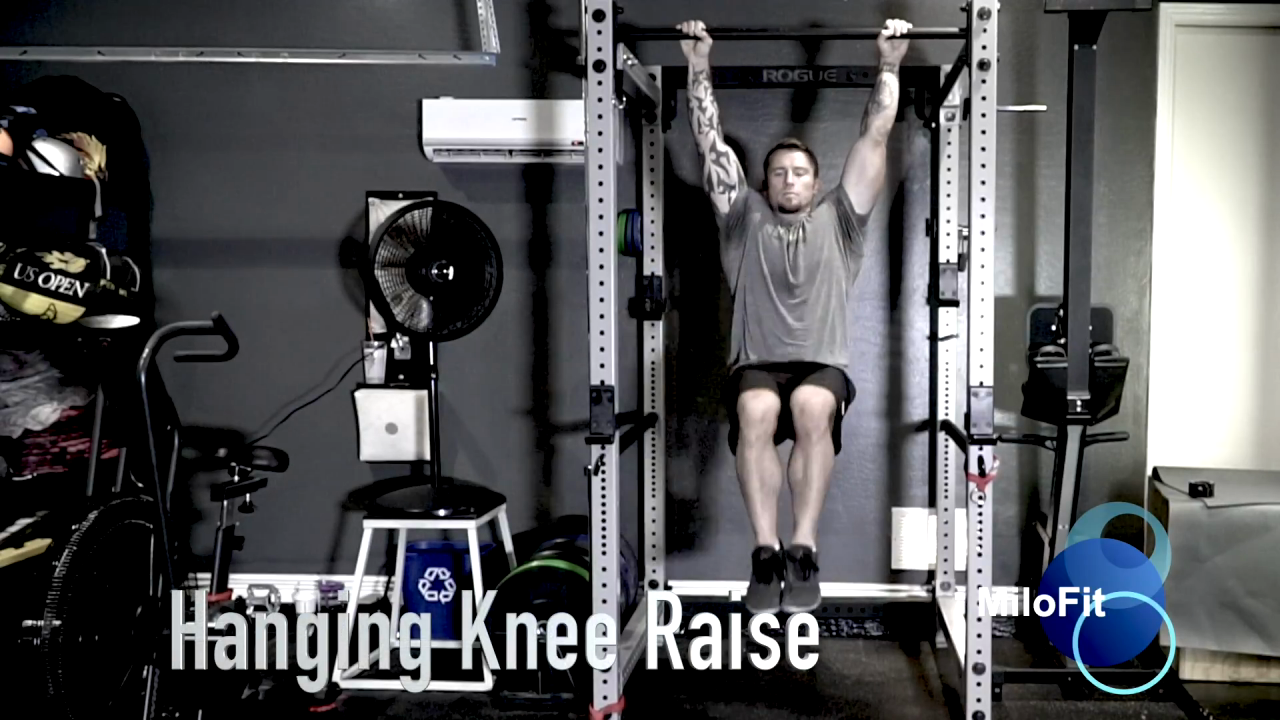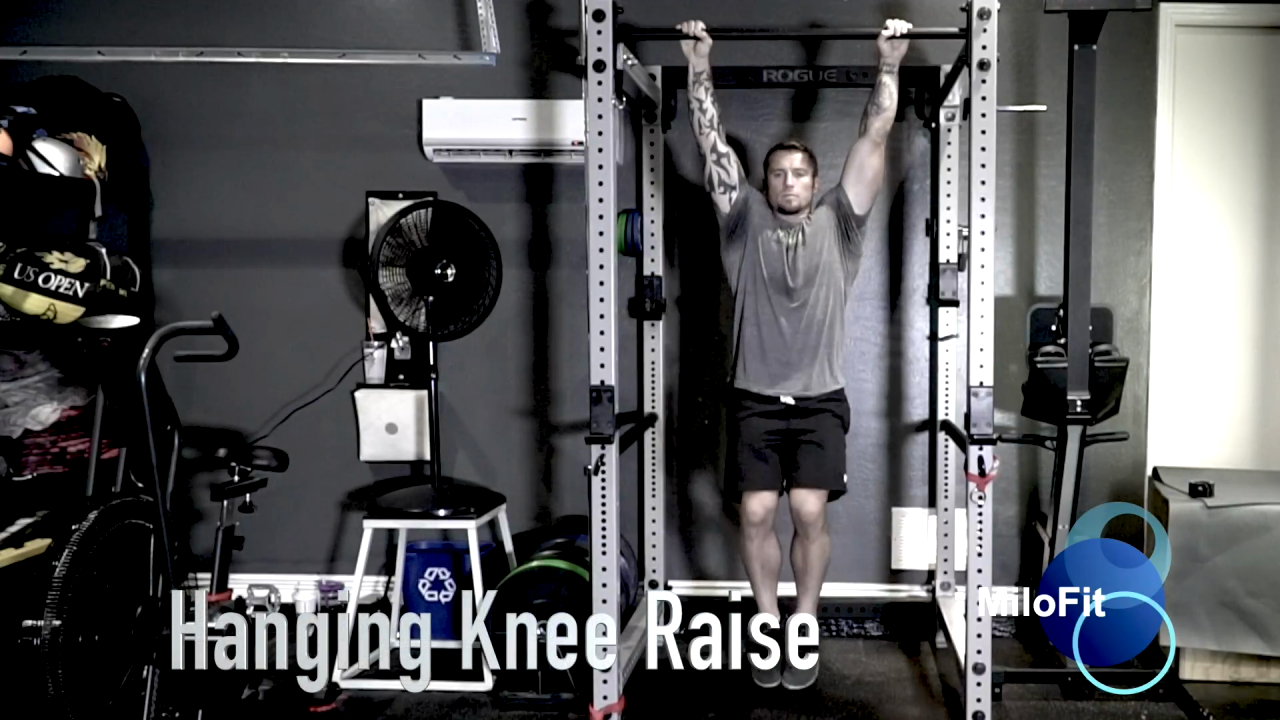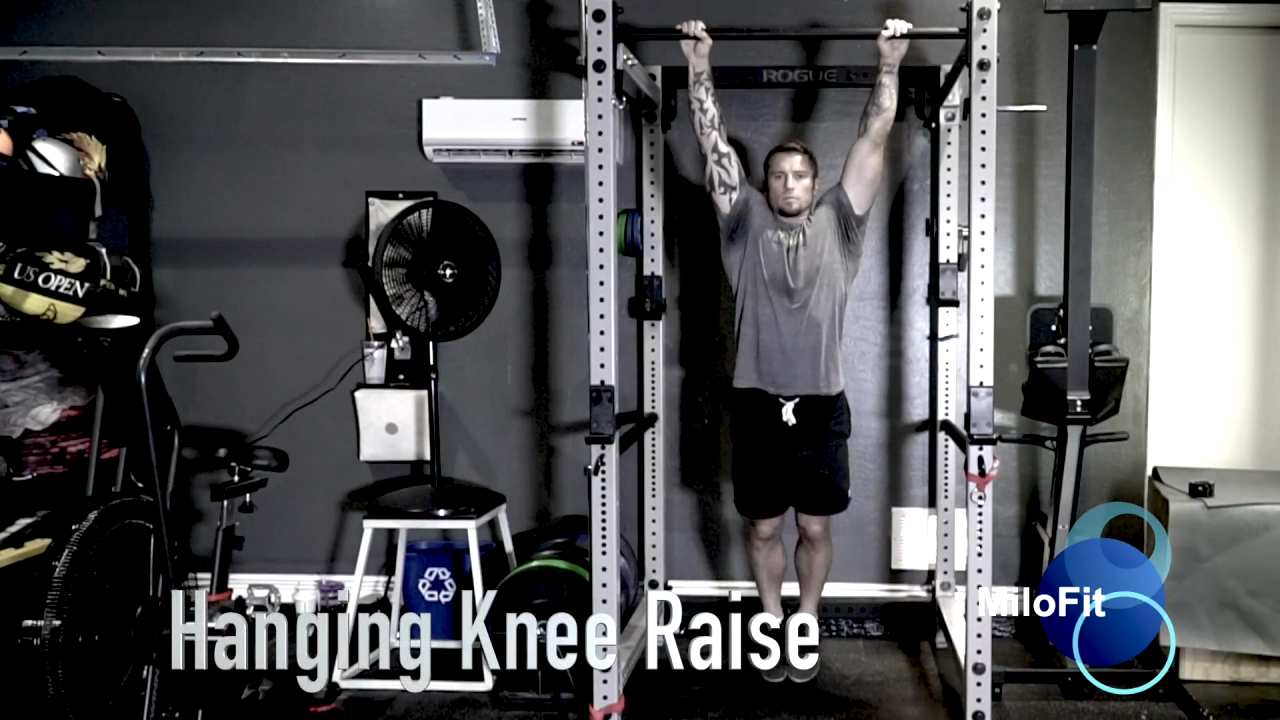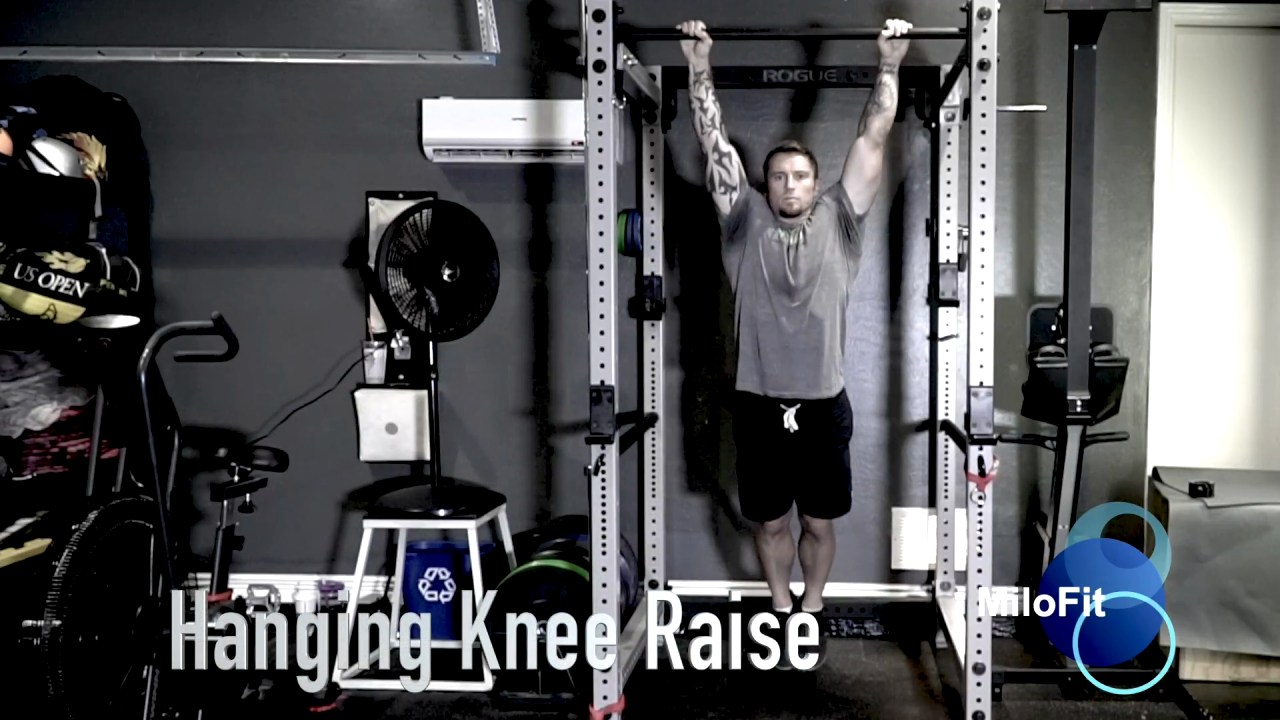
dt=0.3s
person 1, frame 1
left shoulder: (838, 217)
right shoulder: (743, 217)
left elbow: (873, 139)
right elbow: (711, 145)
left wrist: (889, 65)
right wrist: (699, 67)
left hip: (821, 370)
right hip: (756, 368)
left knee: (810, 412)
right knee: (756, 415)
left ankle: (802, 552)
right ankle: (767, 552)
person 1, frame 2
left shoulder: (838, 220)
right shoulder: (744, 218)
left elbow: (873, 138)
right elbow: (712, 143)
left wrist: (888, 65)
right wrist: (699, 67)
left hip: (820, 400)
right hip: (754, 399)
left knee: (809, 511)
right knee: (756, 511)
right ankle: (769, 626)
person 1, frame 3
left shoulder: (839, 220)
right shoulder: (745, 219)
left elbow: (873, 140)
right elbow: (714, 145)
left wrist: (889, 65)
right wrist: (700, 67)
left hip: (821, 406)
right hip: (757, 404)
left knee: (814, 528)
right knee: (764, 528)
left ankle: (806, 627)
right ankle: (773, 625)
person 1, frame 4
left shoulder: (839, 218)
right shoulder: (745, 219)
left elbow: (872, 138)
right elbow: (714, 142)
left wrist: (889, 65)
right wrist: (699, 66)
left hip: (823, 406)
right hip: (759, 406)
left knee: (818, 525)
right knee: (770, 523)
left ankle: (810, 616)
right ankle: (782, 615)
